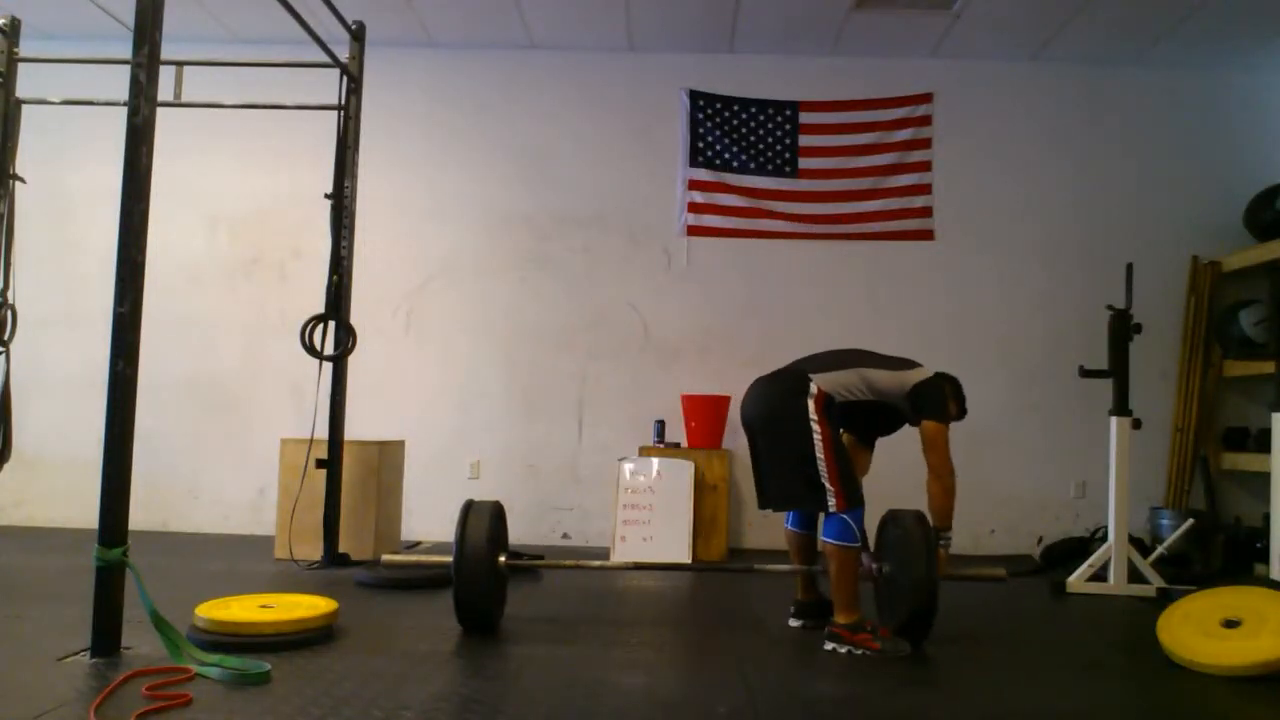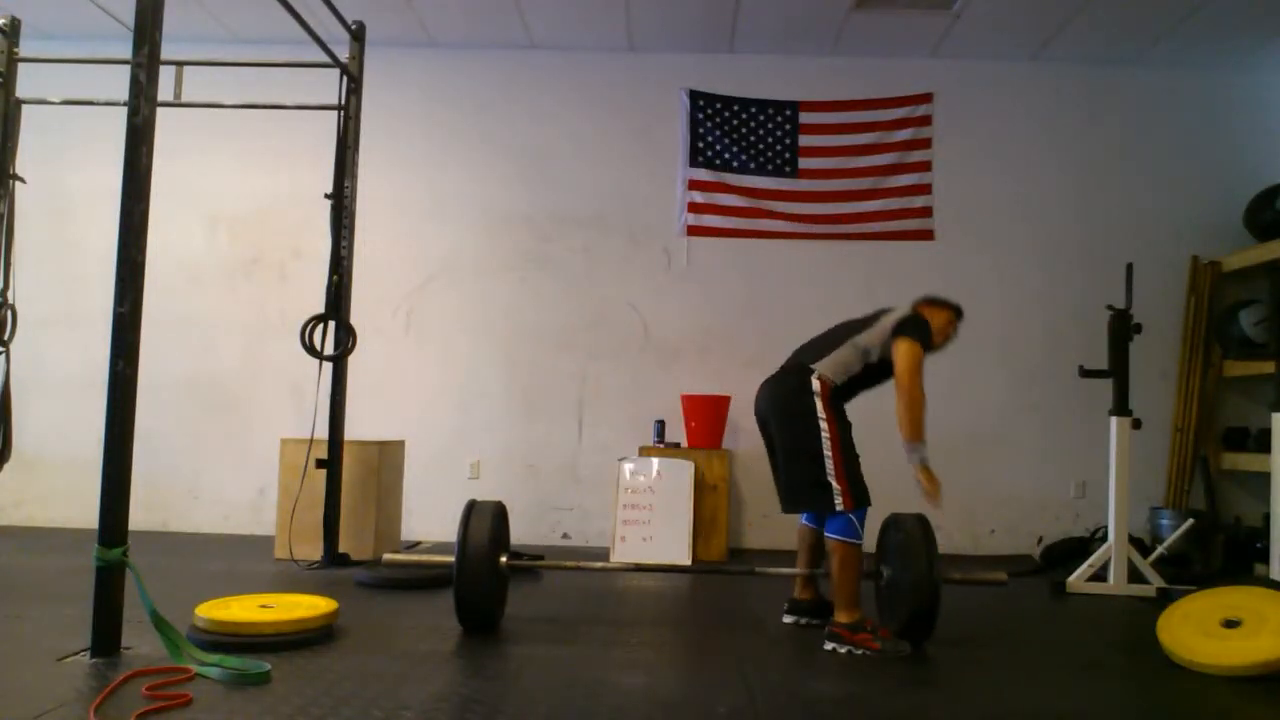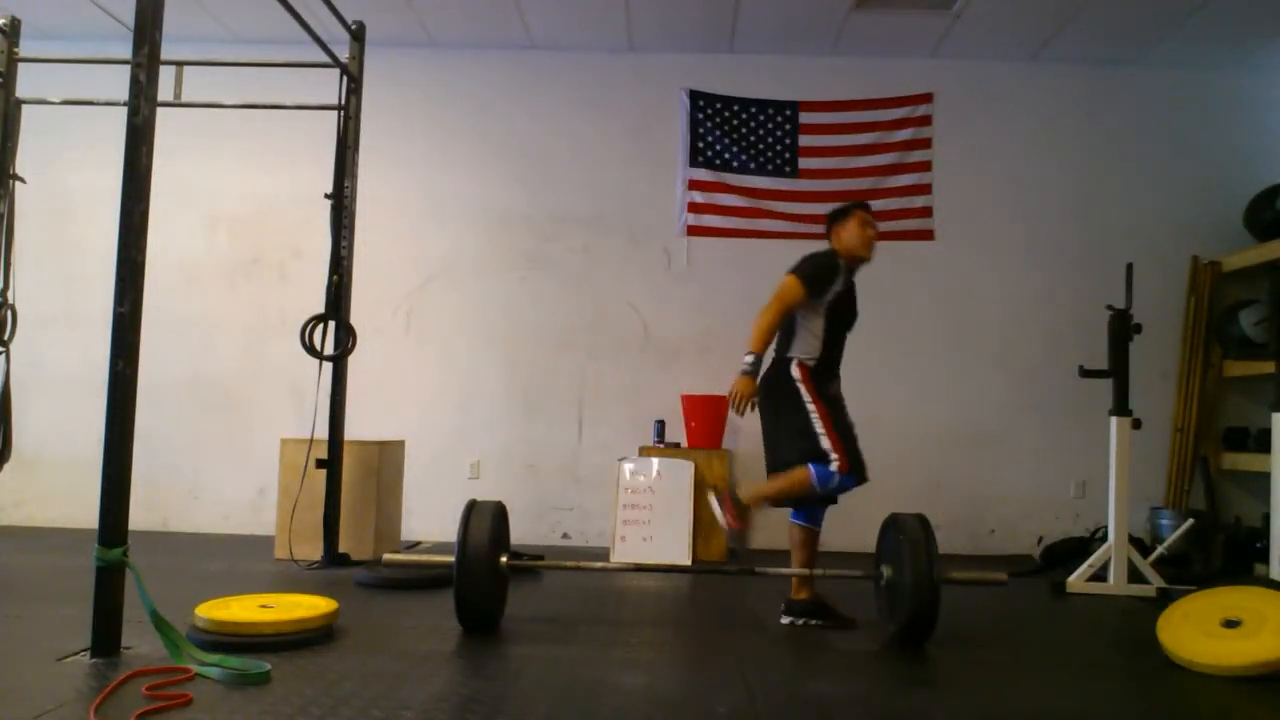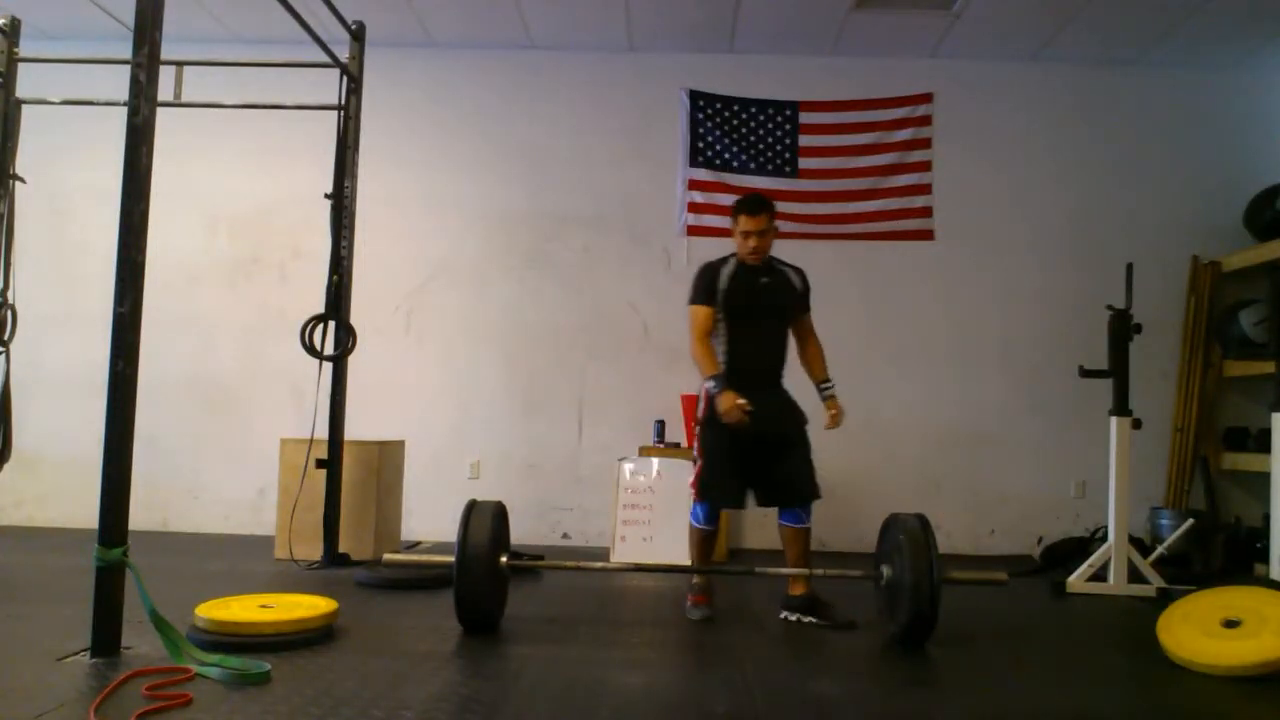
dt=0.5s
person 1, frame 1
left shoulder: (876, 406)
right shoulder: (929, 387)
left elbow: (850, 475)
right elbow: (940, 473)
left wrist: (859, 547)
right wrist: (941, 540)
left hip: (760, 398)
right hip: (795, 404)
left knee: (802, 498)
right knee: (842, 506)
left ankle: (807, 602)
right ankle: (846, 625)
person 1, frame 2
left shoulder: (883, 335)
right shoulder: (911, 322)
right elbow: (909, 387)
right wrist: (918, 458)
left hip: (777, 392)
right hip: (803, 396)
left knee: (821, 499)
right knee: (847, 503)
left ankle: (804, 598)
right ankle: (847, 624)
person 1, frame 3
left shoulder: (843, 282)
right shoulder: (825, 265)
right elbow: (774, 308)
left wrist: (836, 401)
right wrist: (749, 368)
left hip: (809, 386)
right hip: (795, 381)
left knee: (814, 492)
right knee: (840, 468)
left ankle: (801, 599)
right ankle: (739, 499)
person 1, frame 4
left shoulder: (793, 278)
right shoulder: (715, 274)
left elbow: (806, 339)
right elbow: (699, 337)
left wrist: (827, 392)
right wrist: (719, 390)
left hip: (773, 397)
right hip: (727, 397)
left knee: (796, 496)
right knee: (709, 495)
left ankle: (799, 595)
right ankle: (699, 584)
